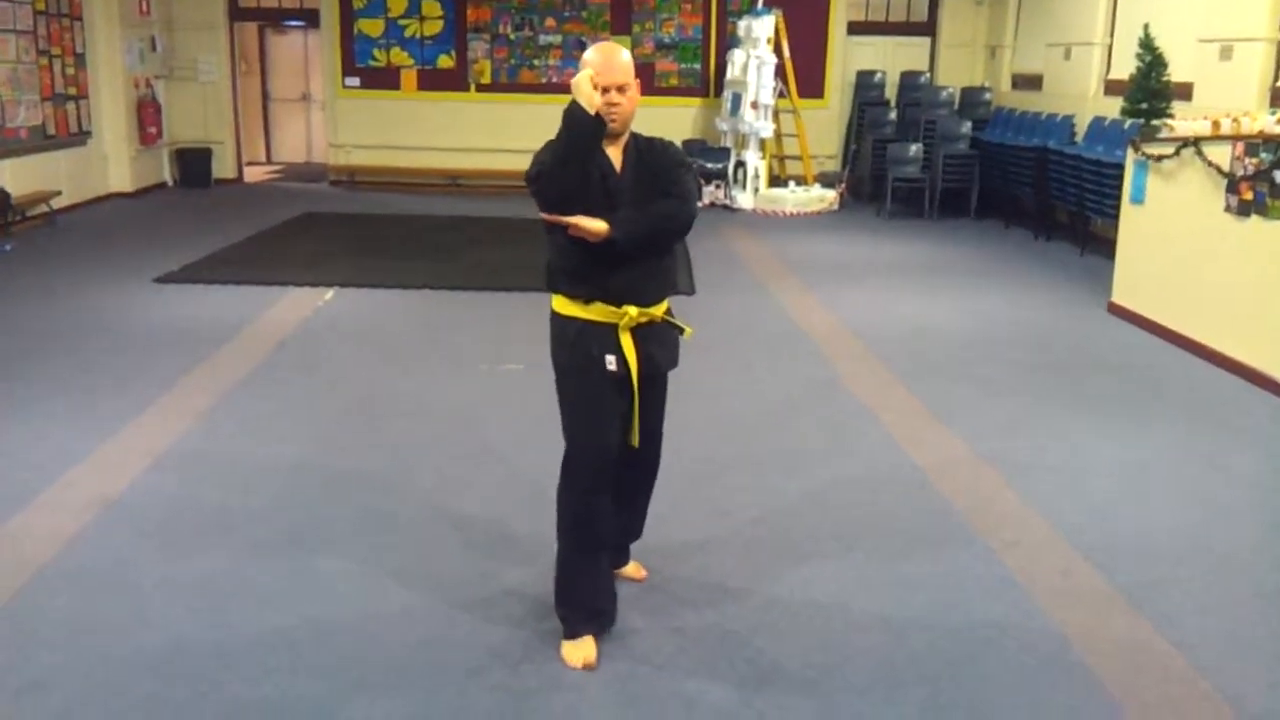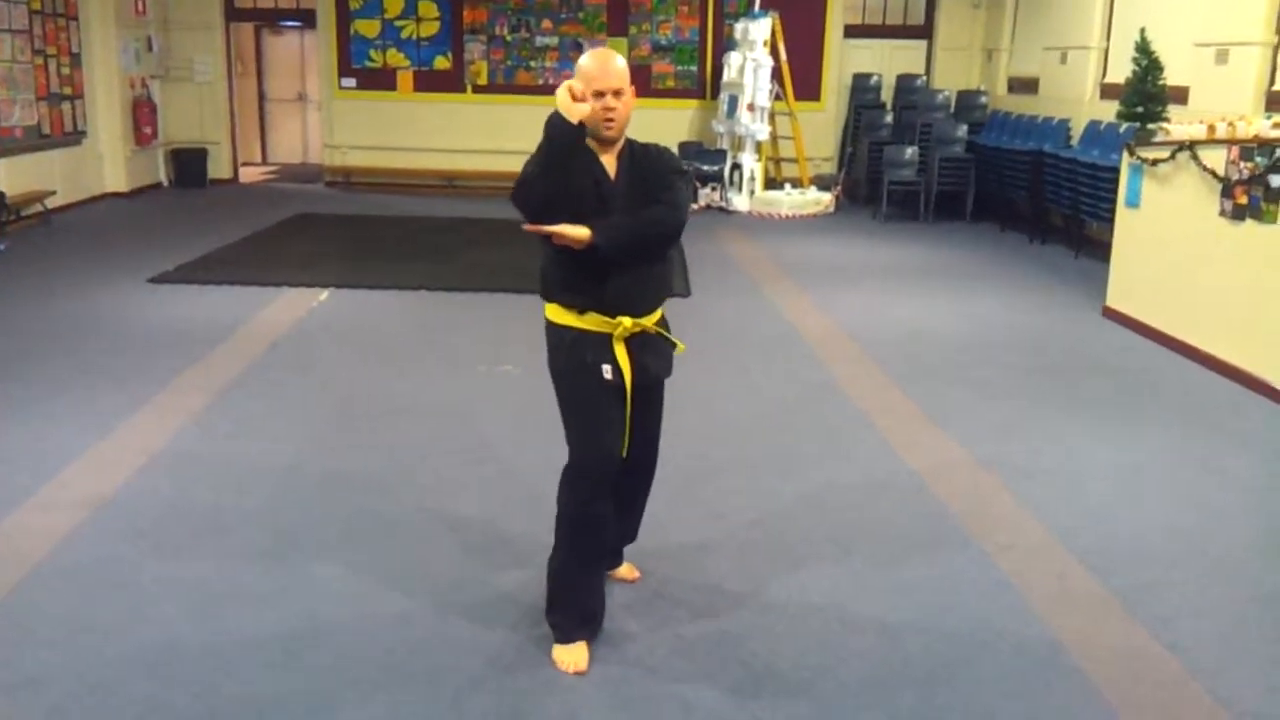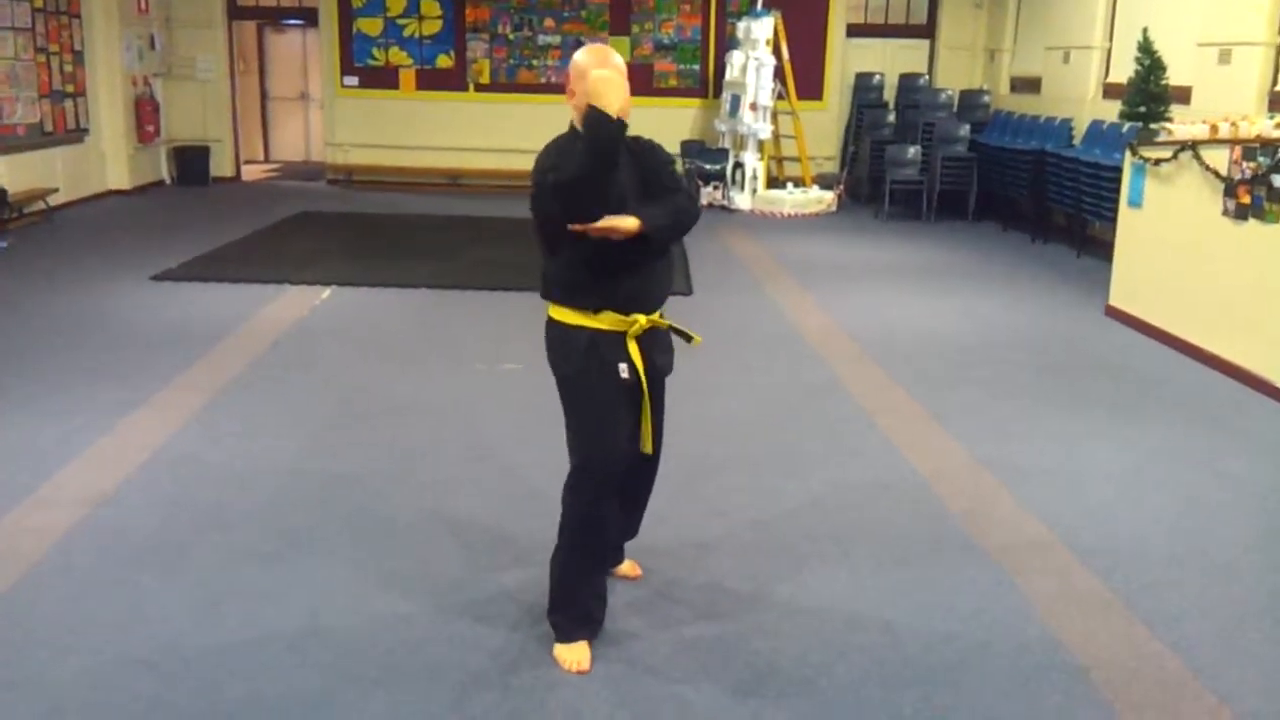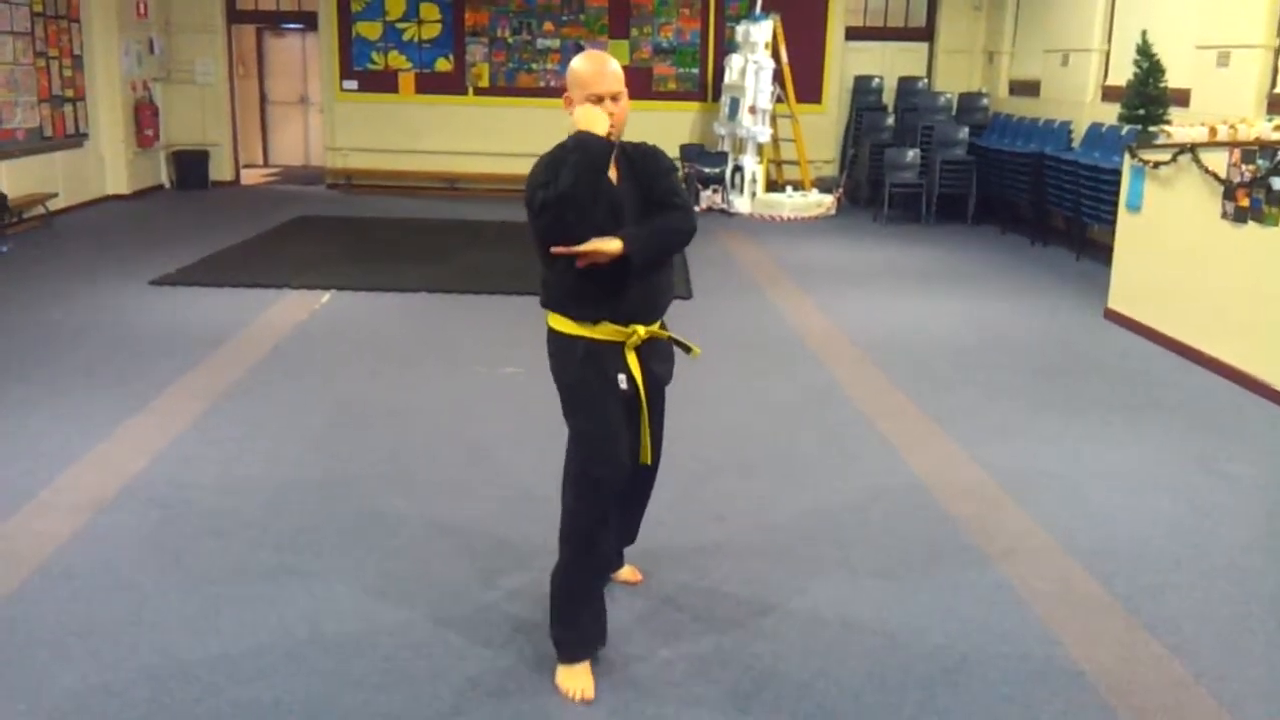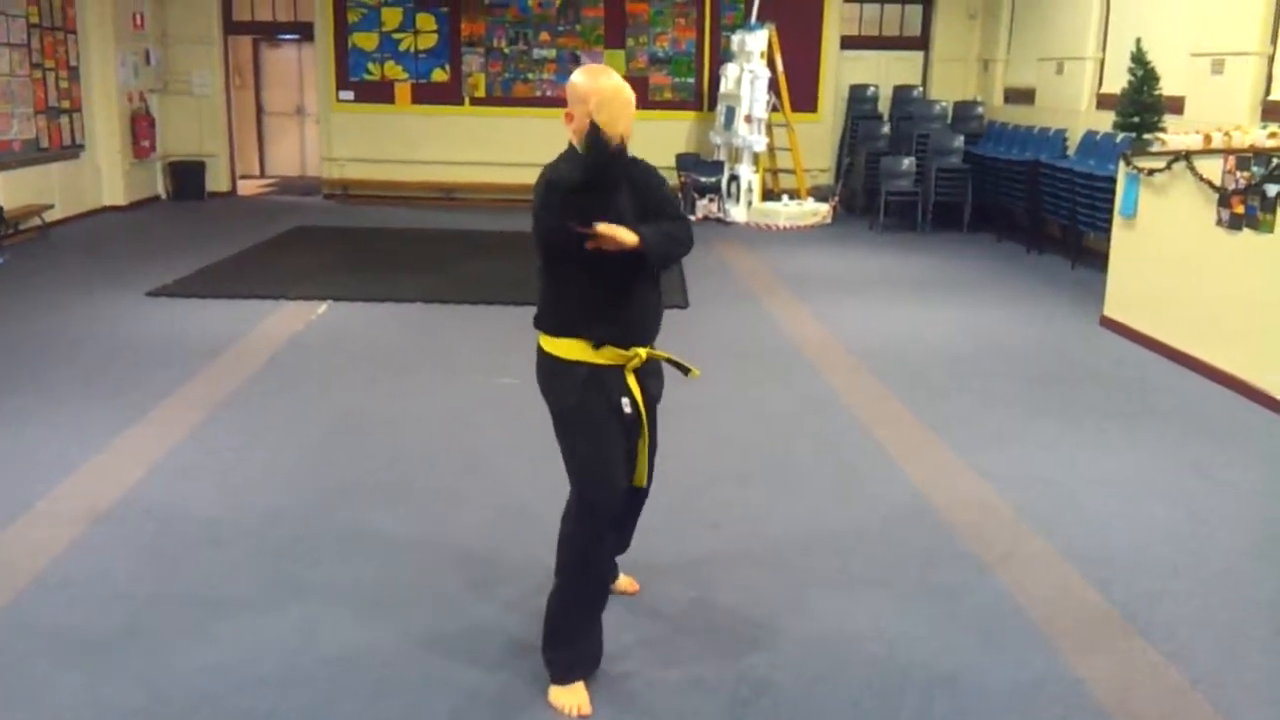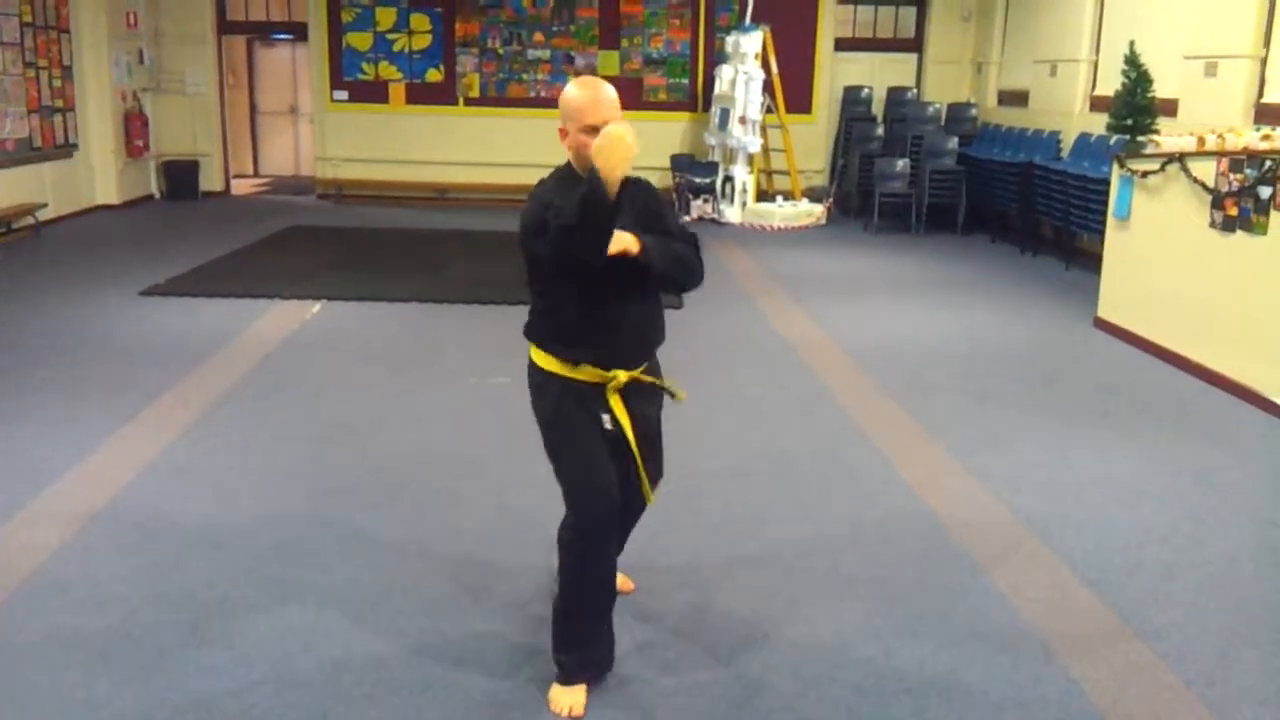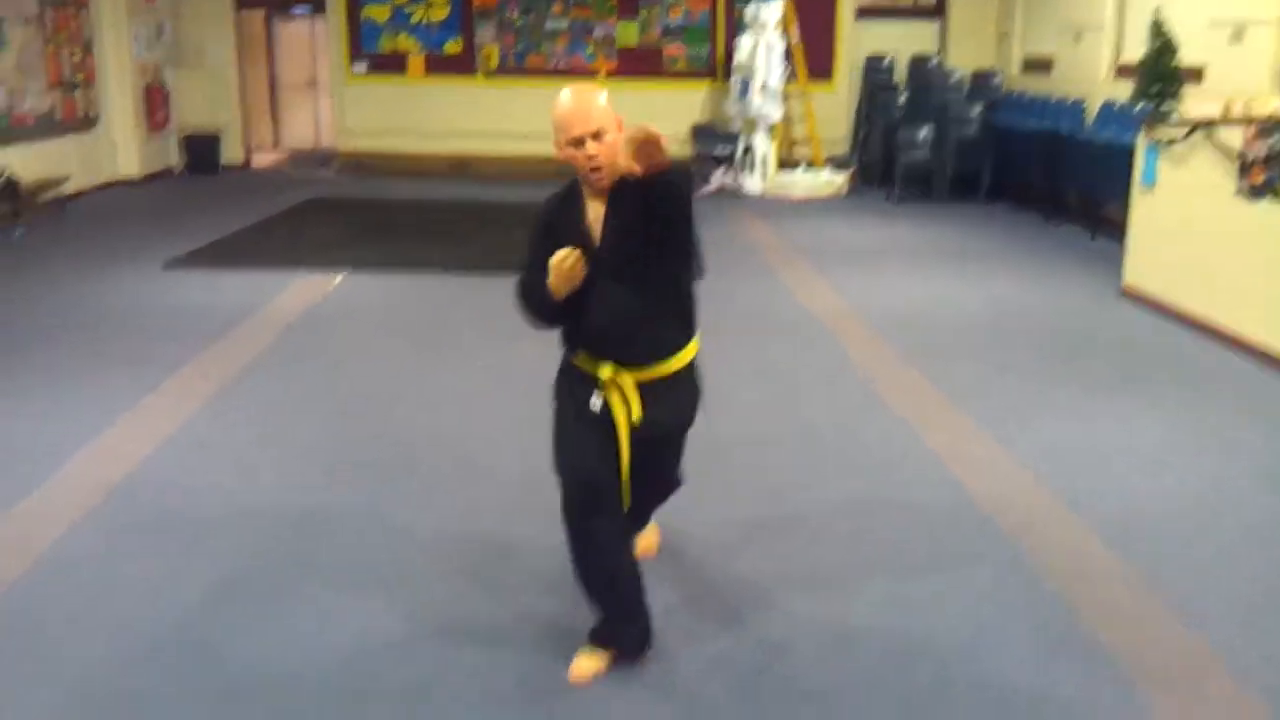
dt=0.3s
person 1, frame 1
left shoulder: (663, 158)
right shoulder: (562, 154)
left elbow: (678, 215)
right elbow: (554, 193)
left wrist: (610, 229)
right wrist: (582, 115)
left hip: (647, 329)
right hip: (584, 332)
left knee: (637, 452)
right knee: (590, 460)
left ankle: (613, 550)
right ankle: (581, 615)
person 1, frame 2
left shoulder: (657, 163)
right shoulder: (557, 159)
left elbow: (668, 221)
right elbow: (534, 204)
left wrist: (592, 235)
right wrist: (563, 125)
left hip: (644, 336)
right hip: (581, 339)
left knee: (637, 456)
right knee: (593, 464)
left ankle: (607, 551)
right ankle: (572, 619)
person 1, frame 3
left shoulder: (647, 155)
right shoulder: (560, 159)
left elbow: (684, 207)
right elbow: (585, 196)
left wrist: (638, 224)
right wrist: (603, 122)
left hip: (644, 333)
right hip: (585, 338)
left knee: (640, 454)
right knee: (598, 464)
left ankle: (608, 549)
right ankle: (572, 618)
person 1, frame 4
left shoulder: (650, 162)
right shoulder: (554, 170)
left elbow: (680, 223)
right elbow: (570, 228)
left wrist: (620, 246)
right wrist: (587, 144)
left hip: (644, 340)
right hip: (584, 346)
left knee: (638, 461)
right knee: (593, 475)
left ankle: (608, 554)
right ankle: (574, 643)
person 1, frame 5
left shoulder: (640, 176)
right shoulder: (563, 180)
left elbow: (679, 232)
right elbow: (587, 202)
left wrist: (636, 239)
right wrist: (602, 140)
left hip: (634, 361)
right hip: (577, 369)
left knee: (631, 479)
right knee: (597, 495)
left ankle: (602, 566)
right ankle: (568, 660)
person 1, frame 6
left shoulder: (643, 200)
right shoulder: (550, 200)
left elbow: (688, 270)
right elbow: (563, 255)
left wrist: (639, 248)
right wrist: (601, 185)
left hip: (635, 380)
right hip: (568, 387)
left knee: (634, 487)
right knee: (590, 510)
left ankle: (601, 562)
right ankle: (581, 661)
person 1, frame 7
left shoulder: (651, 186)
right shoulder: (555, 213)
left elbow: (678, 187)
right elbow: (536, 306)
left wrist: (655, 166)
right wrist: (553, 286)
left hip: (664, 378)
right hip: (590, 376)
left knee: (653, 476)
right knee: (586, 493)
left ankle: (633, 521)
right ankle: (621, 630)
